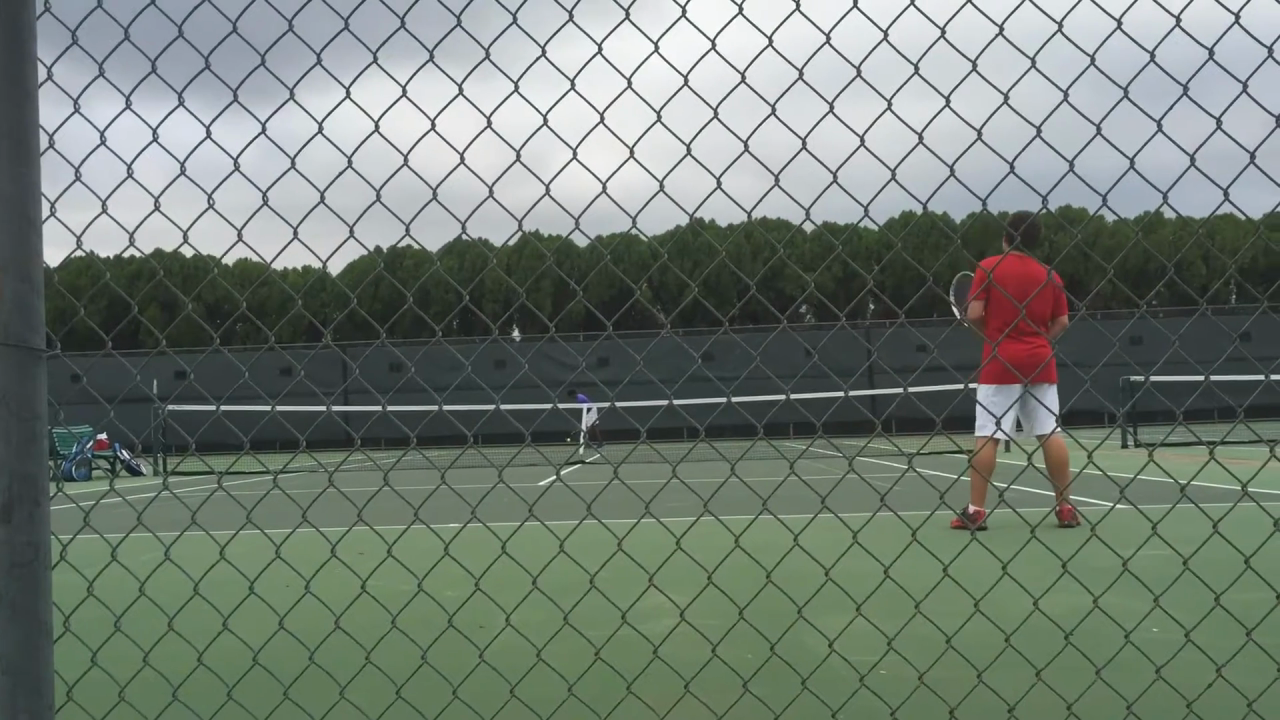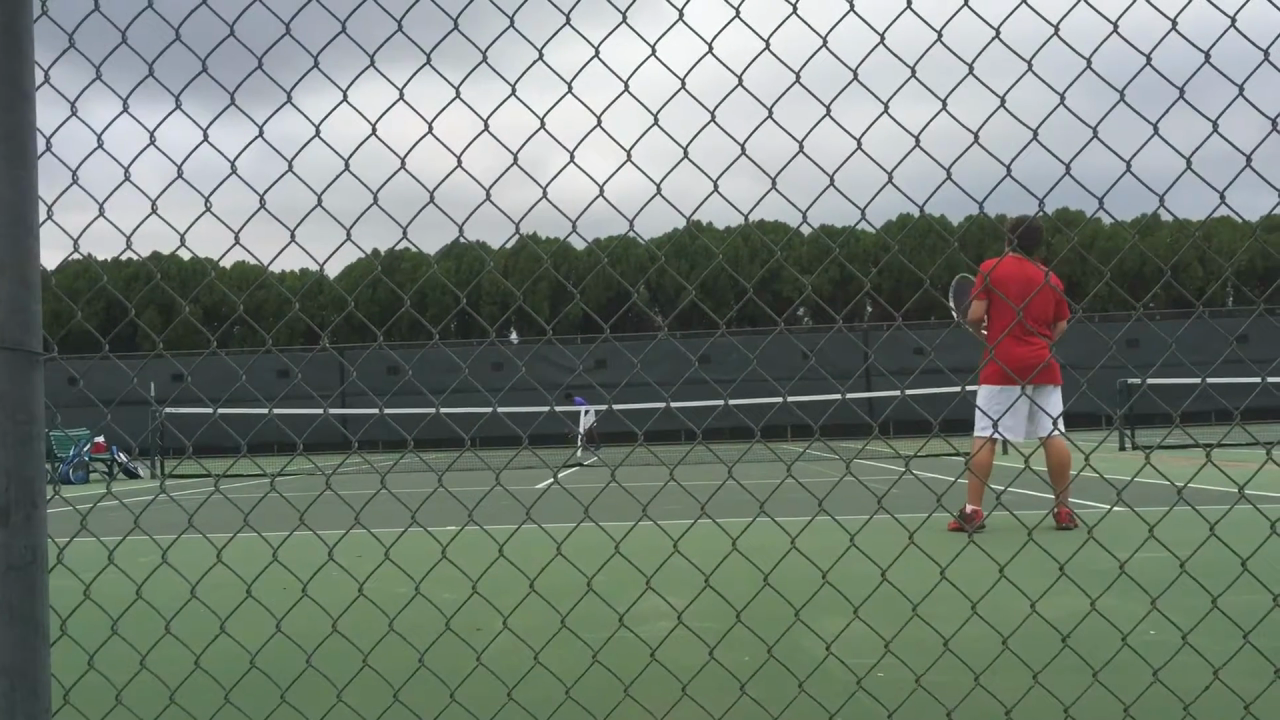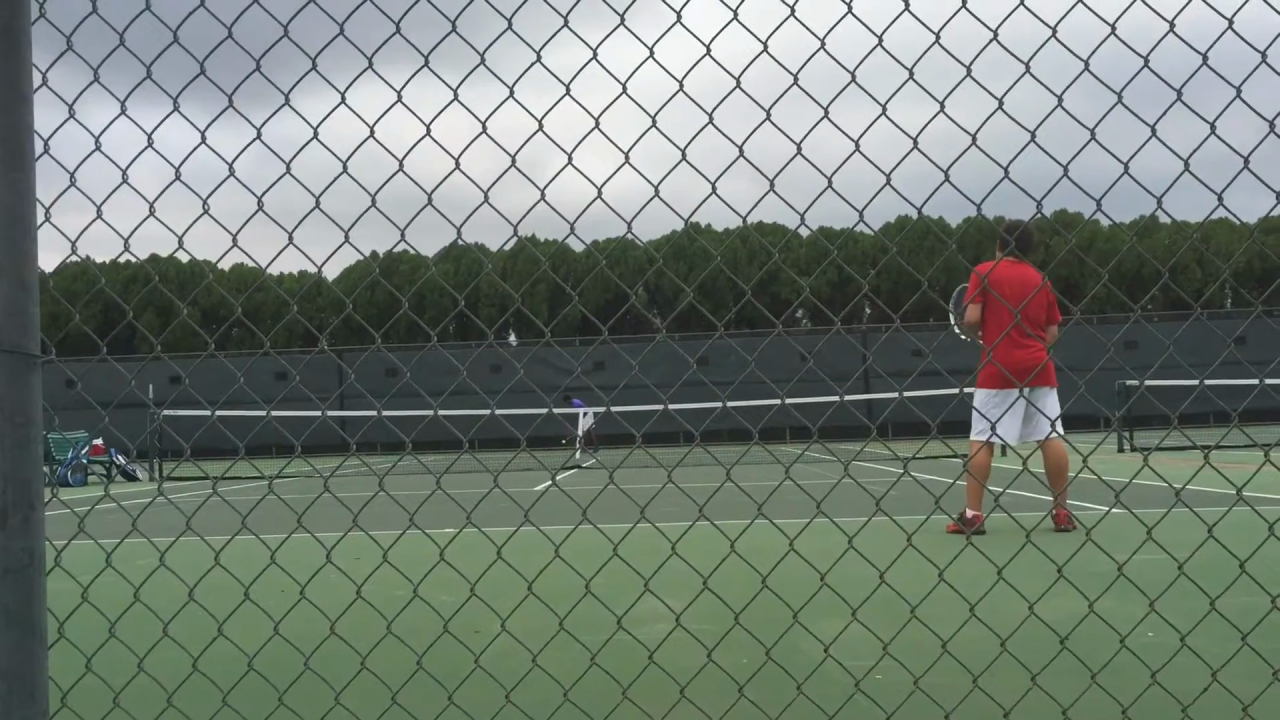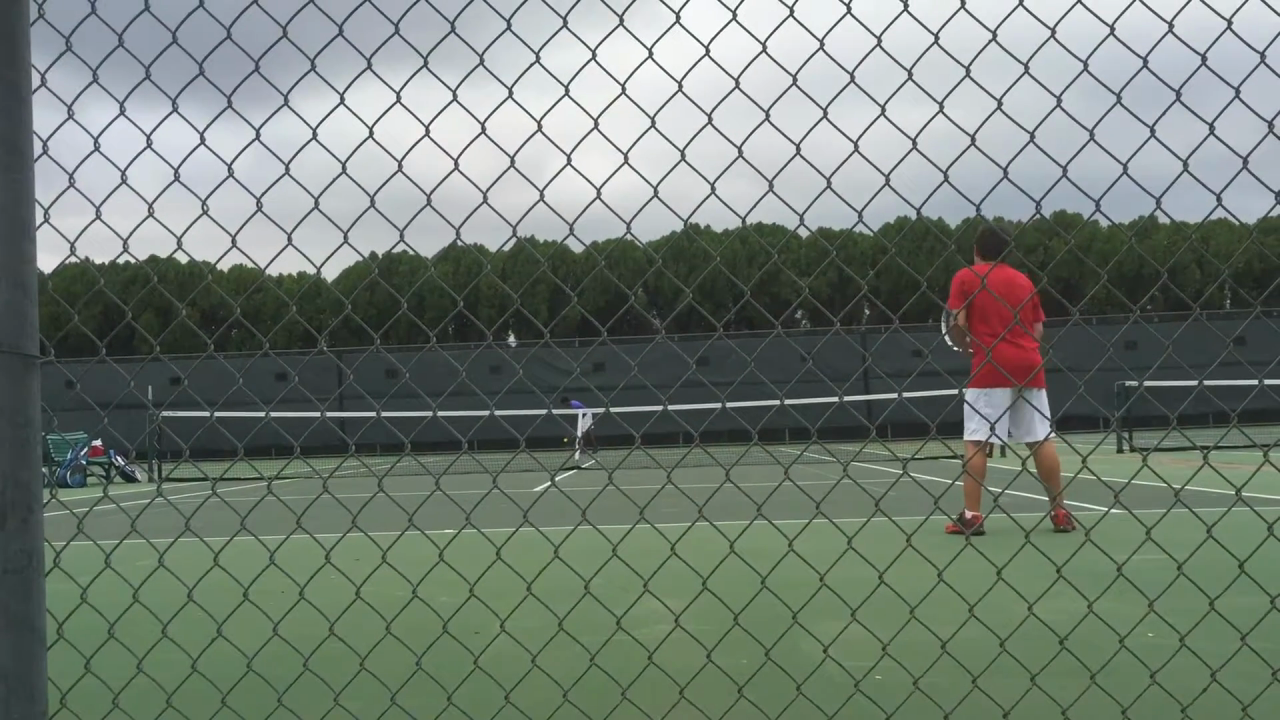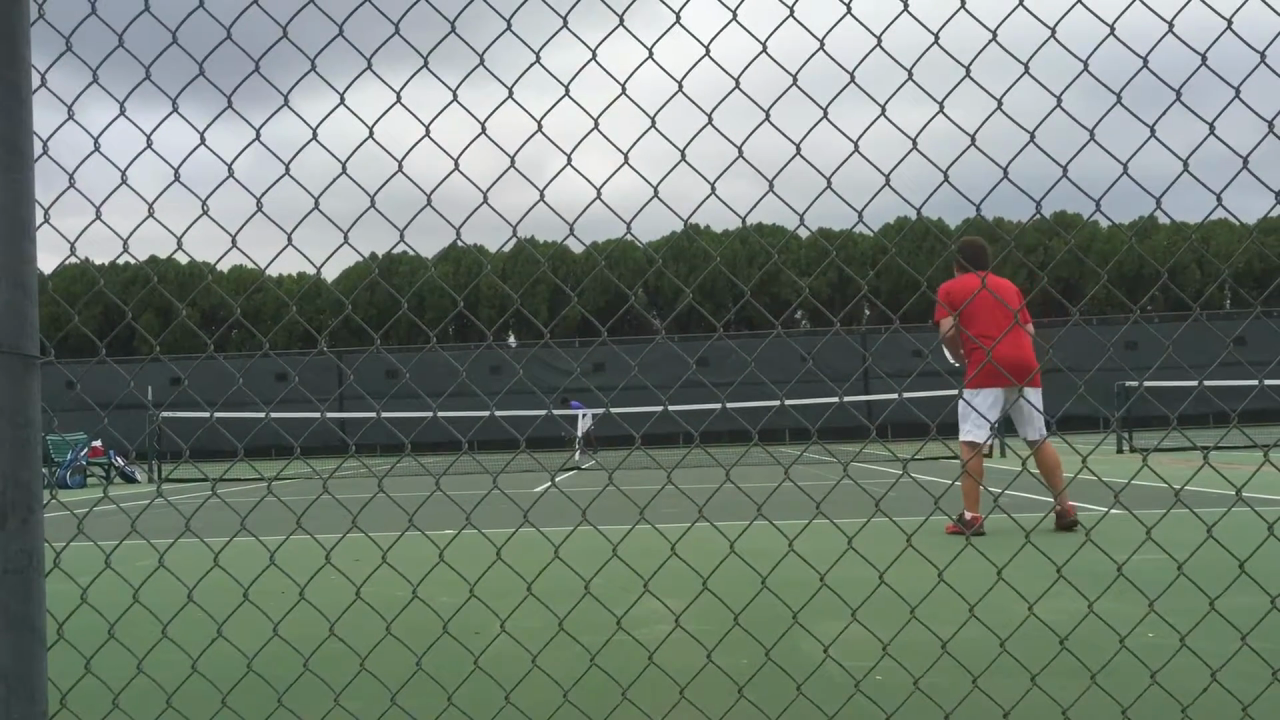
dt=0.2s
person 1, frame 1
left shoulder: (988, 268)
right shoulder: (1050, 275)
left elbow: (974, 316)
right elbow: (1062, 322)
left hip: (999, 364)
right hip: (1040, 363)
left knee: (987, 436)
right knee: (1051, 433)
left ankle: (976, 511)
right ankle: (1065, 507)
person 1, frame 2
left shoulder: (990, 269)
right shoulder: (1050, 278)
left elbow: (974, 316)
right elbow: (1061, 327)
left wrist: (983, 330)
left hip: (1001, 366)
right hip: (1043, 366)
left knee: (985, 436)
right knee: (1053, 435)
left ankle: (973, 511)
right ankle: (1063, 510)
person 1, frame 3
left shoulder: (984, 272)
right shoulder: (1041, 281)
left elbow: (971, 319)
right elbow: (1053, 331)
left wrist: (980, 335)
left hip: (998, 370)
right hip: (1039, 368)
left knee: (982, 440)
right knee: (1052, 437)
left ankle: (972, 515)
right ankle: (1061, 512)
person 1, frame 4
left shoulder: (966, 277)
right shoulder: (1024, 280)
left elbow: (957, 323)
right elbow: (1038, 330)
left wrist: (964, 343)
left hip: (991, 370)
right hip: (1029, 366)
left knee: (976, 441)
right knee: (1041, 439)
left ankle: (972, 515)
right ankle: (1059, 512)
person 1, frame 5
left shoulder: (949, 288)
right shoulder: (1009, 286)
left elbow: (949, 331)
right elbow: (1030, 330)
left wrist: (959, 355)
left hip: (986, 369)
right hip: (1025, 364)
left knee: (972, 441)
right knee: (1039, 438)
left ankle: (971, 516)
right ankle: (1064, 507)
